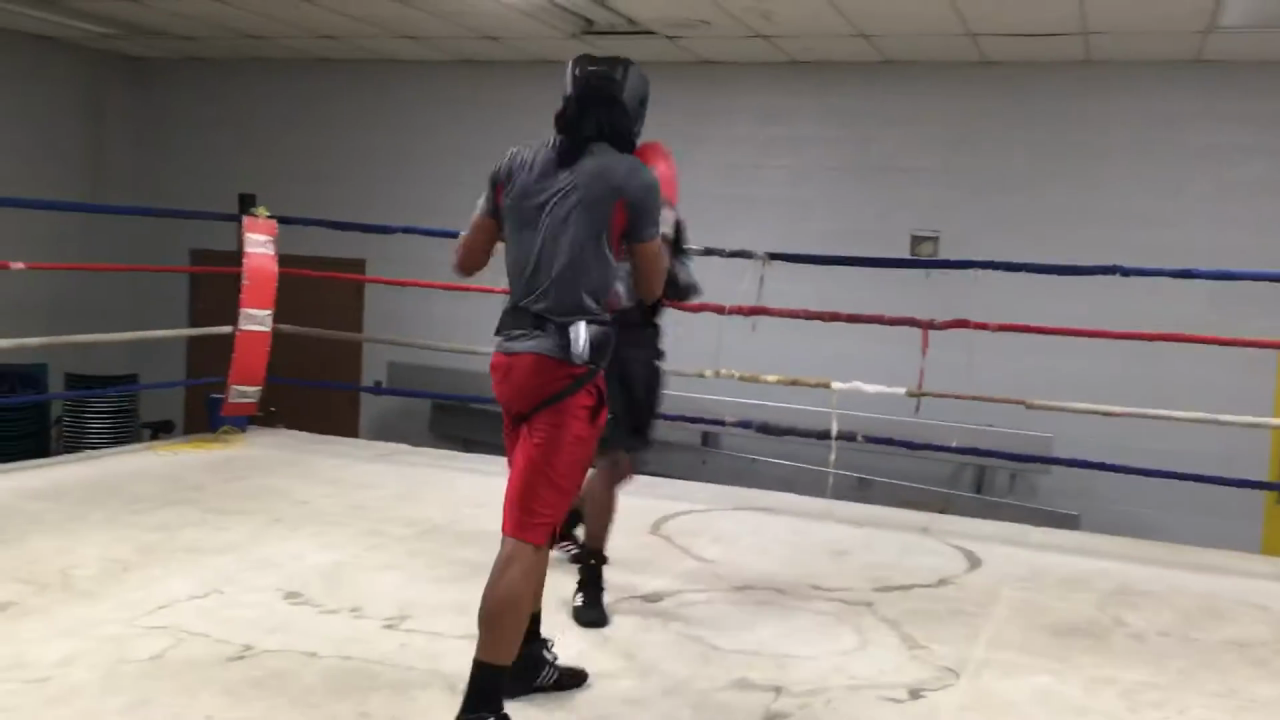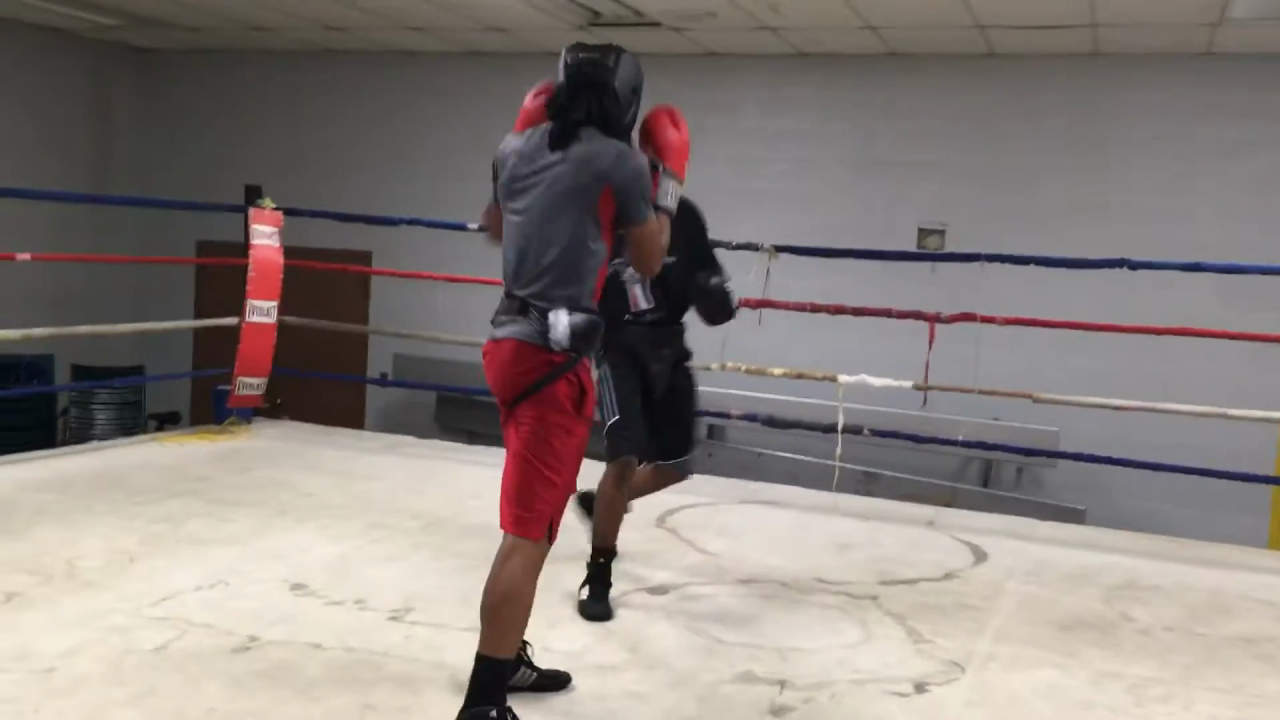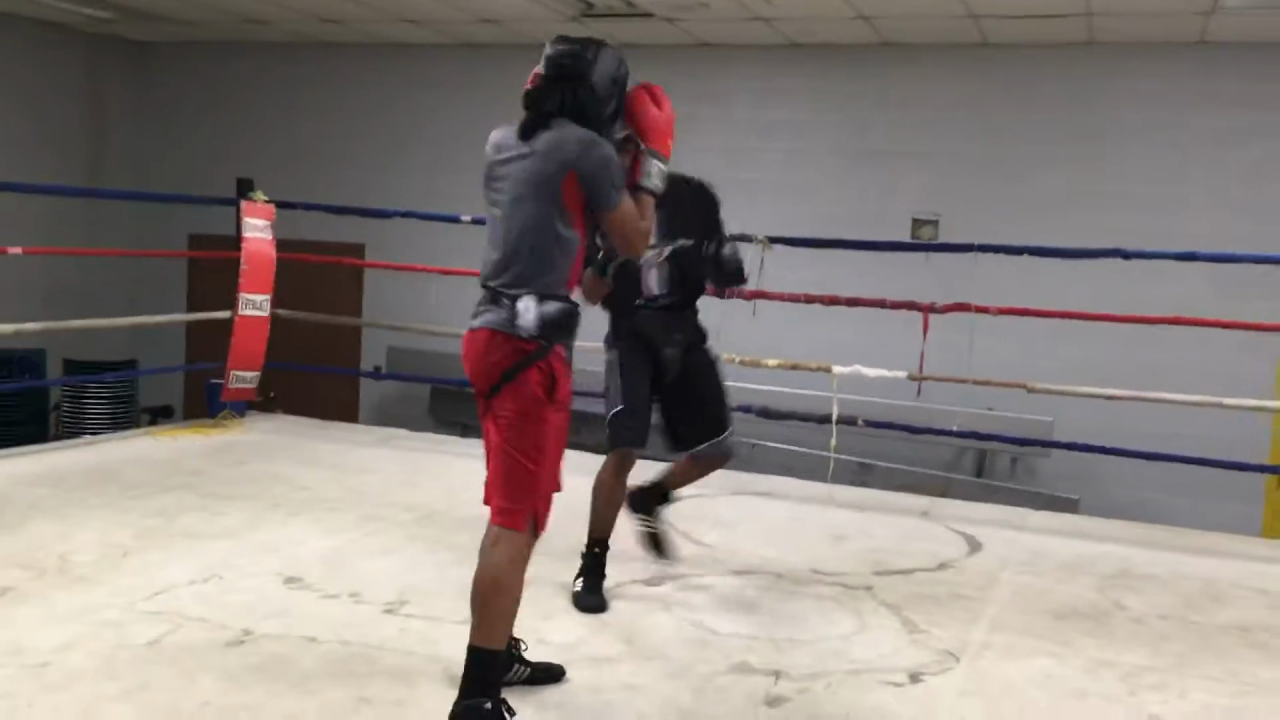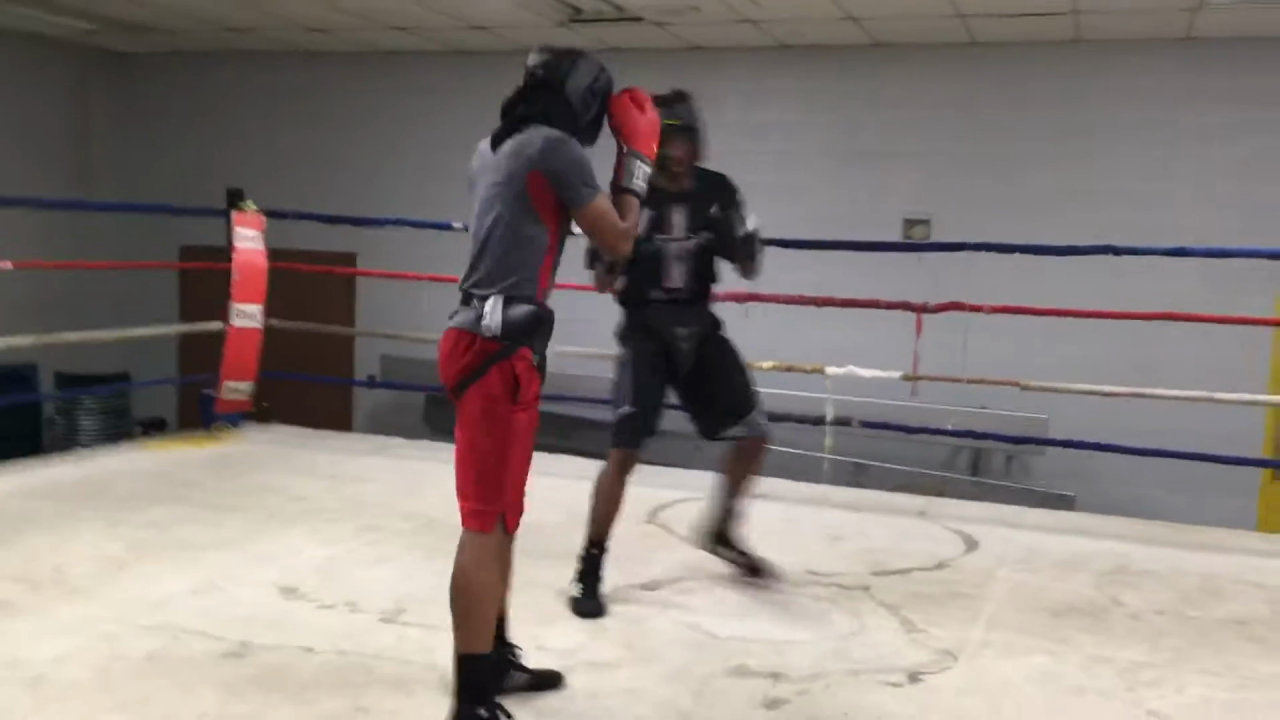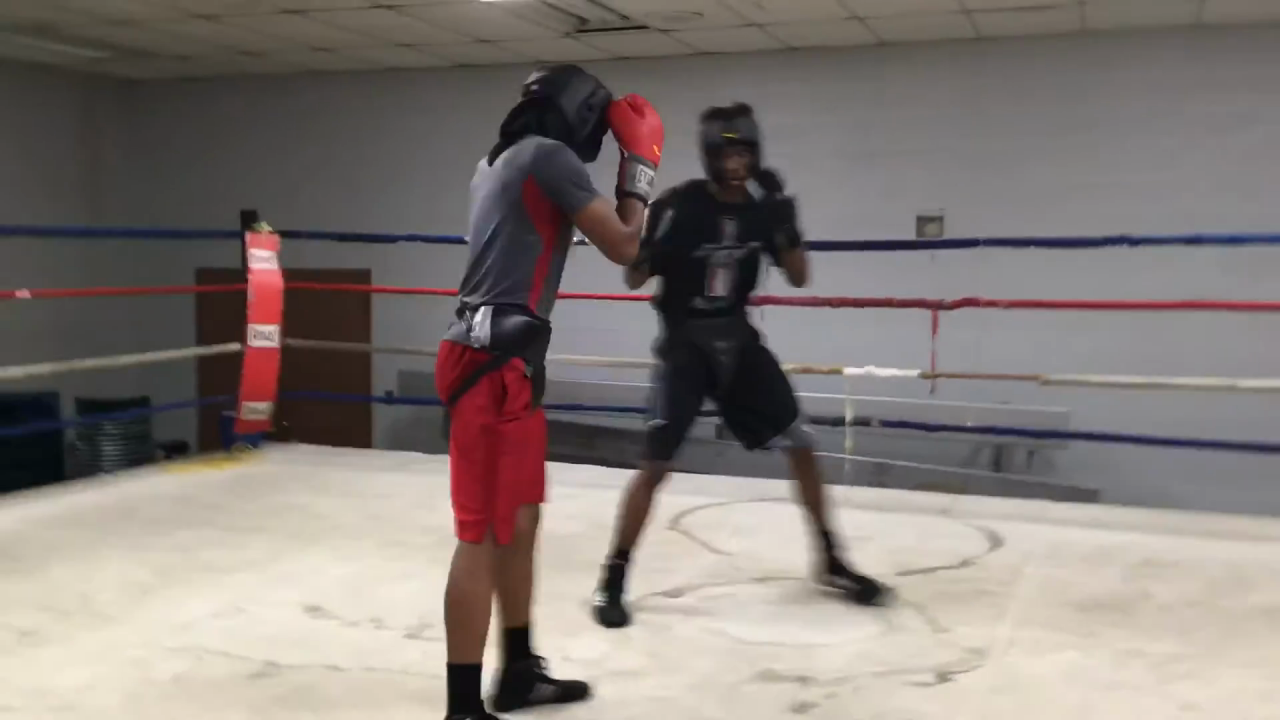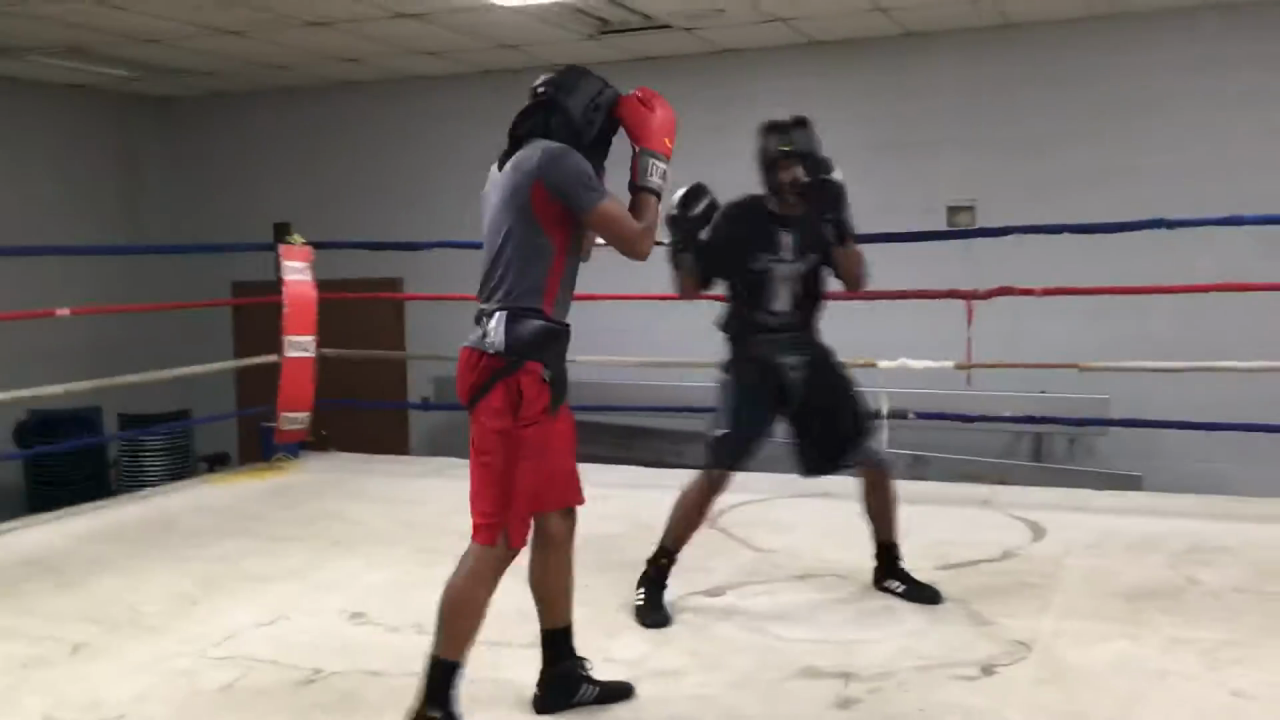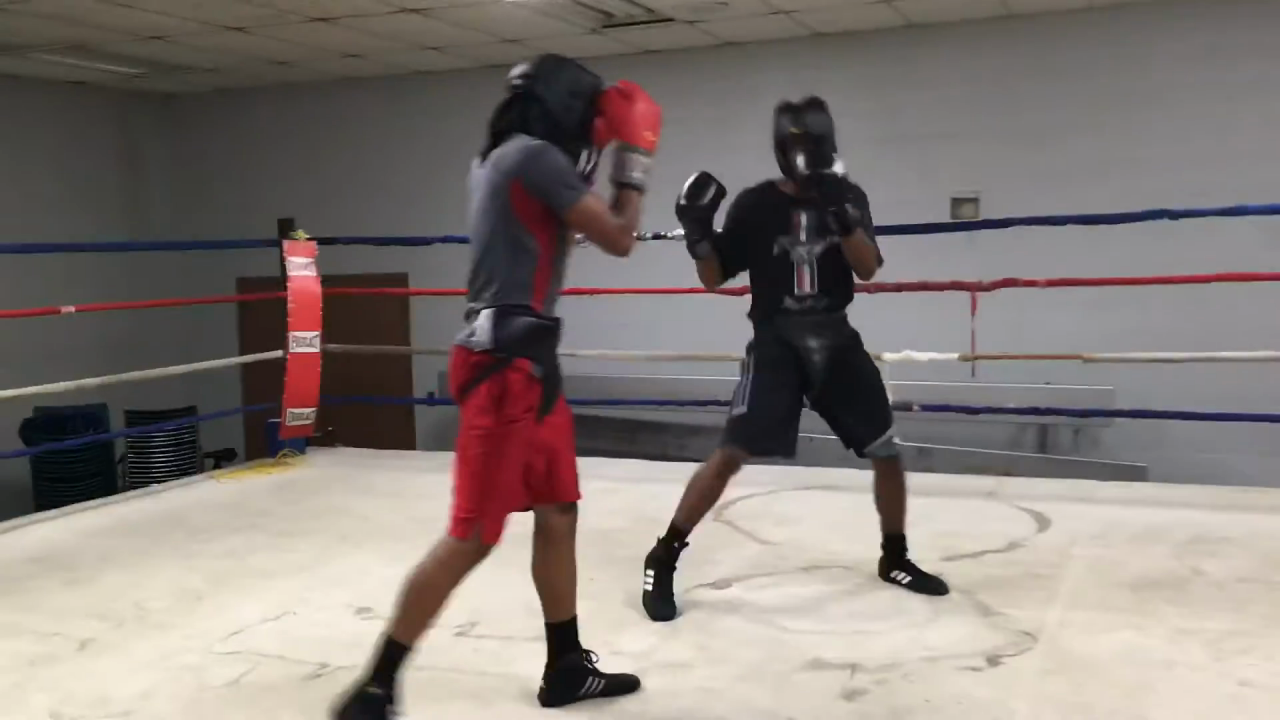
dt=0.1s
person 1, frame 1
left shoulder: (515, 167)
right shoulder: (631, 179)
left elbow: (467, 261)
right elbow: (650, 287)
right wrist: (658, 210)
left hip: (513, 356)
right hip: (567, 368)
left knee: (537, 520)
right knee: (527, 537)
left ankle: (529, 659)
person 1, frame 2
left shoulder: (515, 151)
right shoulder: (616, 162)
right elbow: (649, 262)
right wrist: (665, 181)
left hip: (512, 343)
right hip: (552, 356)
left knee: (530, 520)
right knee: (528, 530)
left ankle: (505, 659)
person 1, frame 3
left shoulder: (503, 142)
right shoulder: (586, 149)
right elbow: (633, 245)
right wrist: (651, 156)
left hip: (493, 333)
right hip: (528, 343)
left knee: (518, 511)
right knee: (516, 520)
left ankle: (497, 654)
person 1, frame 4
left shoulder: (494, 148)
right shoulder: (553, 147)
right elbow: (616, 242)
right wrist: (636, 156)
left hip: (486, 344)
right hip: (496, 350)
left knee: (500, 514)
right knee: (487, 523)
left ankle: (493, 658)
person 1, frame 5
left shoulder: (499, 162)
right shoulder: (548, 156)
right elbow: (623, 245)
right wrist: (639, 161)
left hip: (492, 357)
right hip: (494, 360)
left knee: (519, 519)
right knee: (484, 534)
person 1, frame 6
left shoulder: (512, 167)
right shoulder: (556, 160)
left elbow: (576, 234)
right elbow: (636, 239)
left wrist: (631, 156)
right wrist: (653, 159)
left hip: (532, 366)
right hip: (511, 368)
left knee: (556, 521)
right knee: (498, 538)
person 1, frame 7
left shoulder: (502, 160)
right shoulder: (535, 155)
left elbow: (549, 232)
right elbow: (617, 238)
left wrist: (595, 158)
right wrist: (635, 153)
left hip: (526, 363)
right hip: (503, 366)
left knee: (558, 515)
right knee: (472, 535)
person 2, frame 1
left shoulder: (663, 222)
left elbow: (673, 292)
left wrist: (678, 280)
left hip: (639, 347)
left knee: (622, 463)
right knee: (612, 457)
left ankle: (566, 526)
right ankle: (590, 579)
person 2, frame 2
left shoulder: (682, 216)
left elbow: (706, 278)
left wrist: (717, 297)
left hip: (667, 349)
right hip: (619, 351)
left knee: (673, 466)
right knee: (624, 459)
left ankle: (595, 503)
right ankle: (598, 573)
person 2, frame 3
left shoulder: (695, 198)
left elbow: (718, 278)
right elbow: (592, 294)
left wrist: (728, 268)
right wrist: (604, 258)
left hip: (682, 336)
right hip: (631, 341)
left knee: (715, 451)
right knee: (623, 452)
left ankle: (648, 498)
right ankle: (592, 567)
person 2, frame 4
left shoulder: (717, 191)
left elbow: (747, 271)
right elbow: (603, 283)
left wrist: (746, 245)
right wrist: (613, 255)
left hip: (697, 329)
right hip: (644, 332)
left knee: (751, 436)
right knee: (625, 452)
left ankle: (721, 531)
right ankle: (589, 569)
person 2, frame 5
left shoulder: (768, 201)
right shoulder: (680, 202)
left elbow: (799, 278)
right elbow: (634, 280)
left wrist: (782, 228)
right wrist: (647, 248)
left hip: (737, 340)
right hip: (685, 345)
left knee: (801, 446)
right knee: (656, 464)
left ankle: (830, 561)
right ankle: (613, 578)
person 2, frame 6
left shoulder: (827, 209)
right shoulder: (738, 218)
left elbow: (856, 283)
right elbow: (689, 288)
left wrist: (833, 219)
right wrist: (685, 244)
left hip: (808, 357)
right hip: (752, 359)
left knee: (872, 461)
right knee: (716, 473)
left ankle: (889, 568)
right ankle: (654, 578)
person 2, frame 7
left shoulder: (846, 196)
right shoulder: (754, 203)
left elbow: (867, 269)
right elbow: (715, 280)
left wrist: (840, 208)
right wrist: (697, 231)
left hip: (835, 340)
right hip: (775, 344)
left knee: (886, 454)
right knee: (731, 454)
left ankle: (895, 559)
right ankle: (662, 560)
